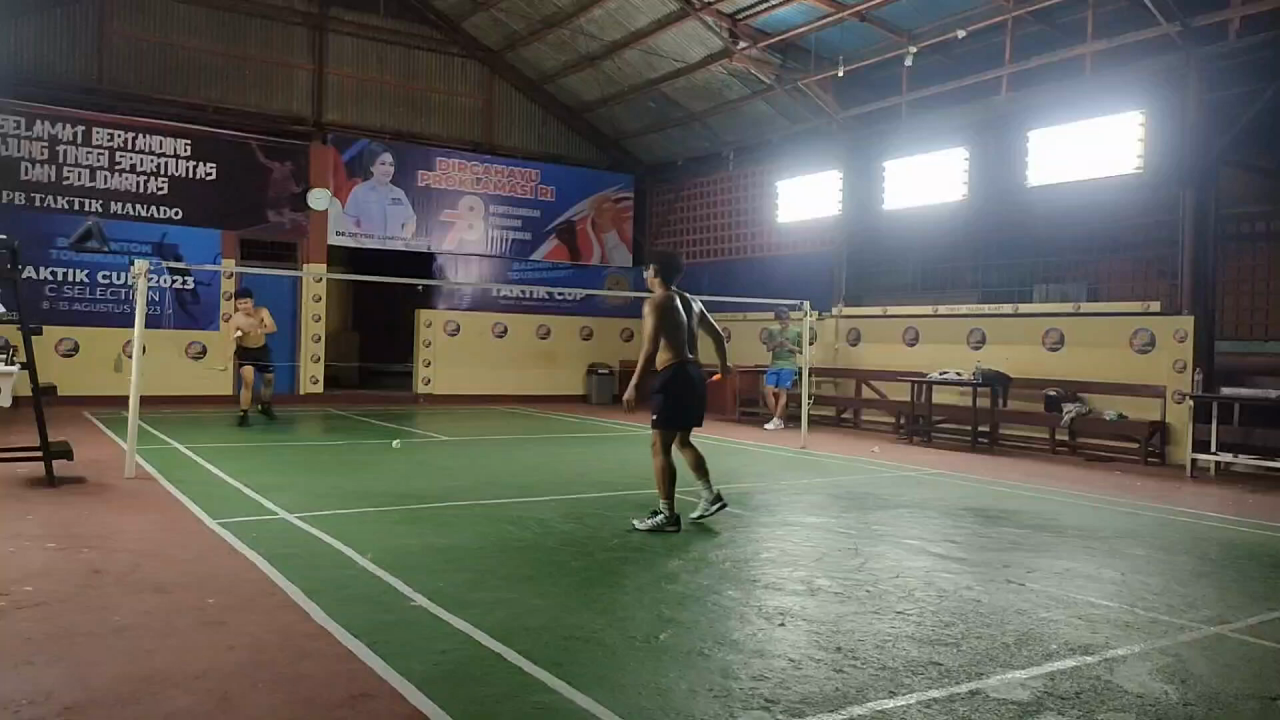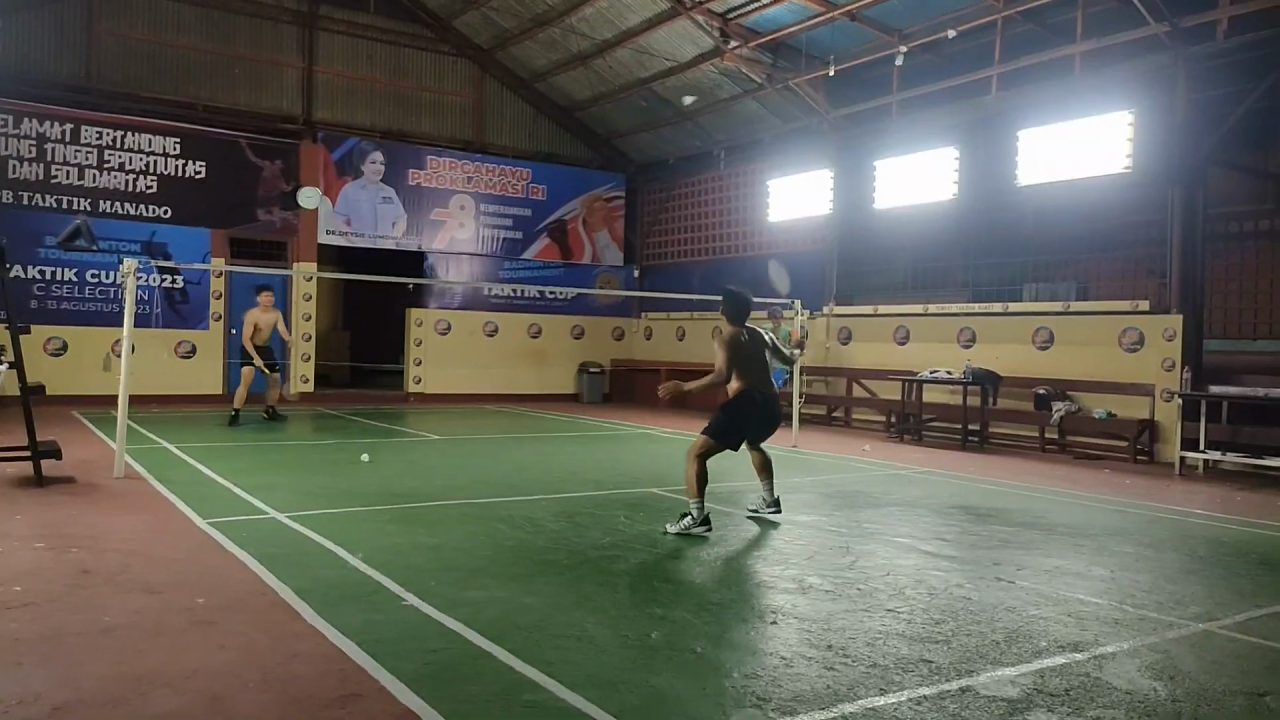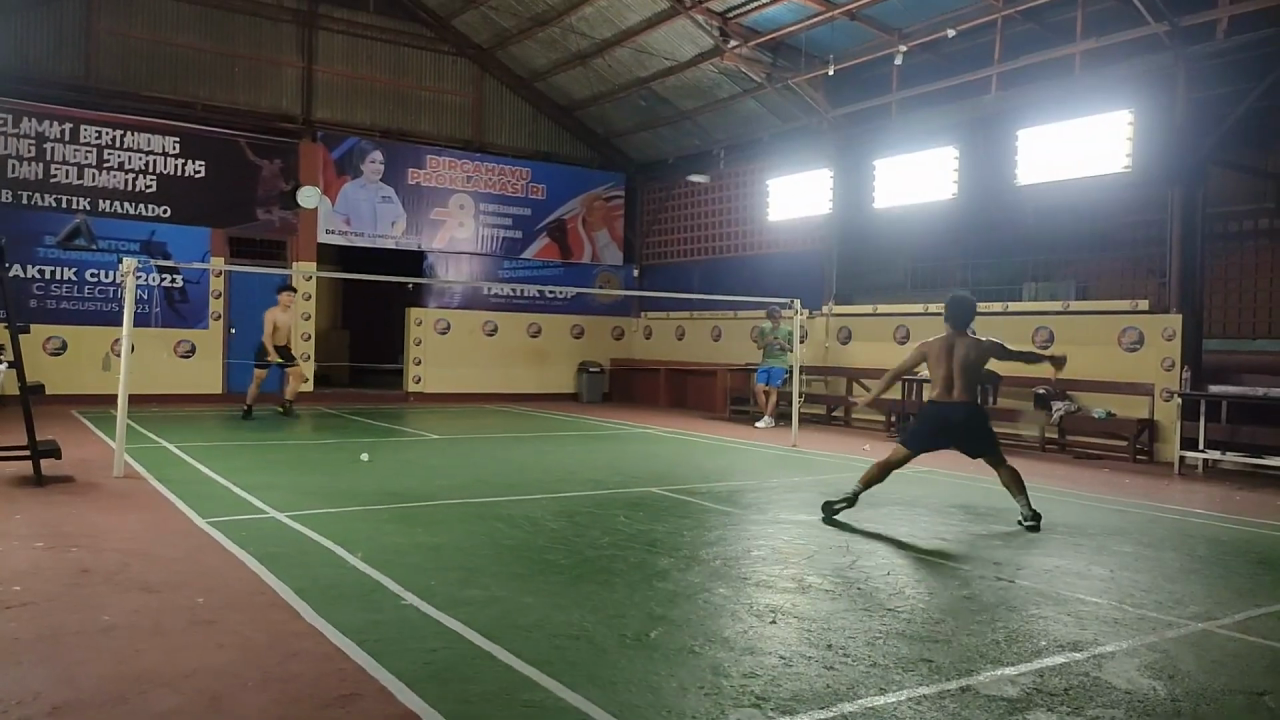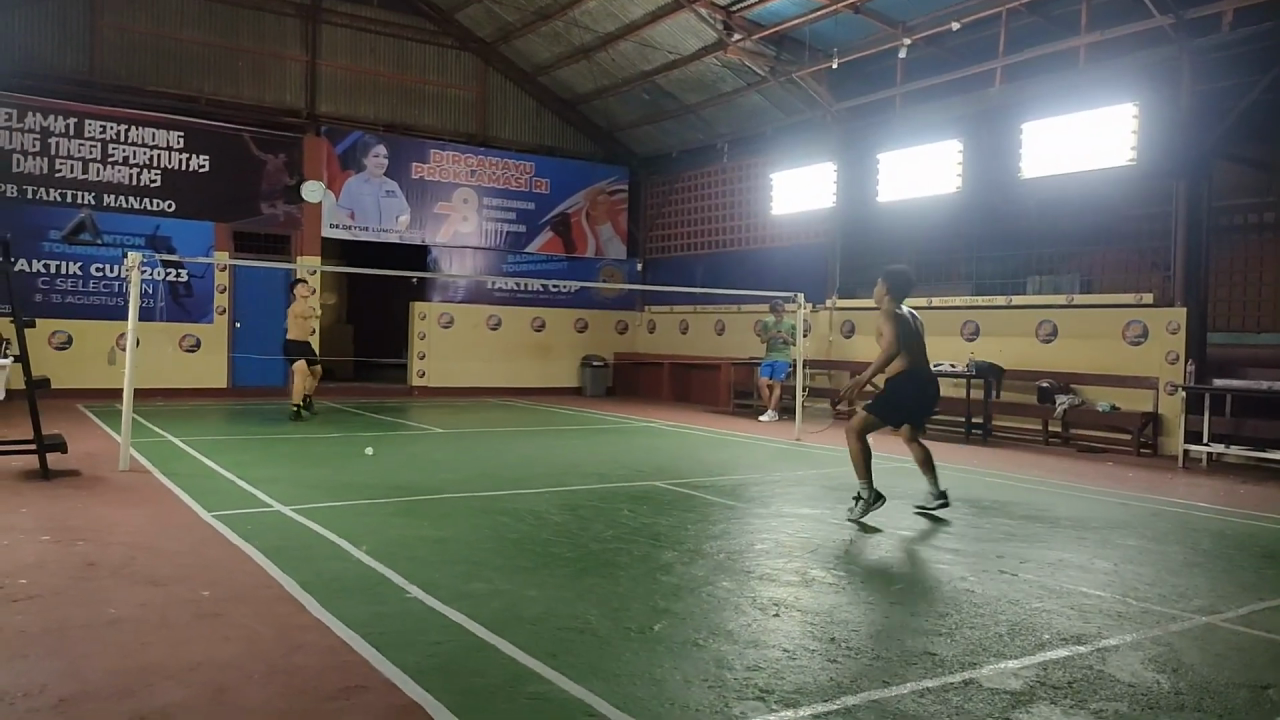
dt=0.7s
person 1, frame 1
left shoulder: (656, 302)
right shoulder: (692, 303)
left elbow: (651, 346)
right elbow: (718, 335)
left wrist: (633, 386)
right wrist: (724, 363)
left hip: (674, 376)
right hip: (694, 374)
left knee: (659, 446)
right knee: (683, 441)
left ankle: (667, 515)
right ankle: (710, 496)
person 1, frame 2
left shoulder: (726, 340)
right shoulder: (762, 335)
left elbow: (722, 376)
right elbow: (788, 359)
left wrist: (684, 387)
right wrist: (795, 352)
left hip: (745, 404)
right hip: (771, 405)
left knee: (696, 454)
right knee: (754, 445)
left ankle: (697, 516)
right ankle: (769, 499)
person 1, frame 3
left shoulder: (929, 347)
right shoulder: (984, 347)
left elbow: (896, 372)
right elbow: (1022, 356)
left wrist: (869, 398)
right wrist: (1051, 358)
left hip: (936, 414)
right hip: (969, 416)
left knee: (893, 460)
right knee: (1000, 464)
left ankle: (850, 497)
right ankle: (1027, 513)
person 1, frame 4
left shoulder: (888, 315)
right shoulder: (911, 316)
left elbow: (893, 347)
left wrist: (864, 378)
left hip: (906, 384)
right hip: (925, 384)
left knee: (854, 430)
right knee: (910, 438)
left ankle: (868, 495)
right ankle: (936, 493)
